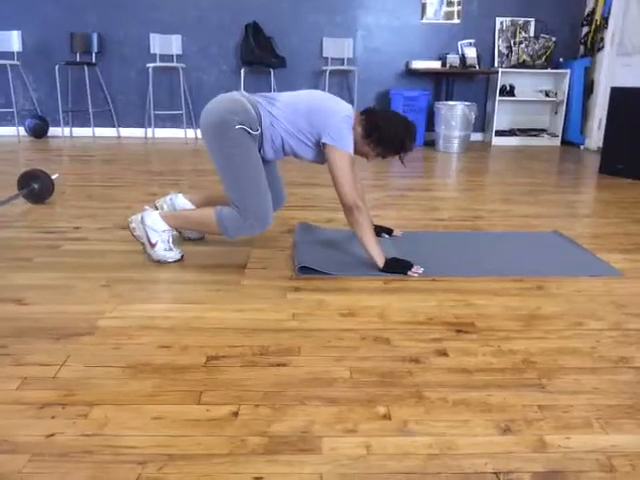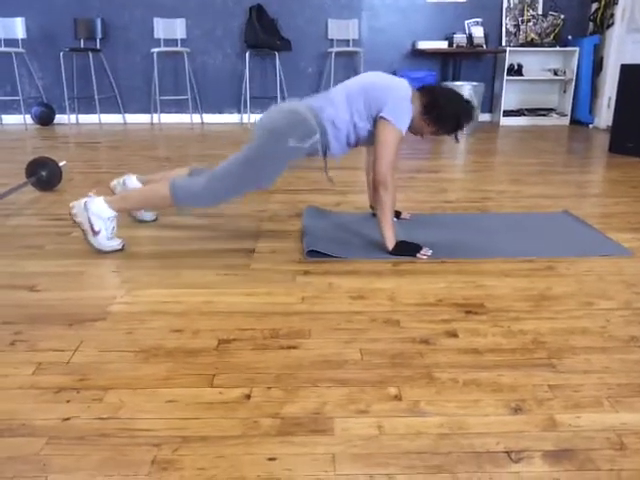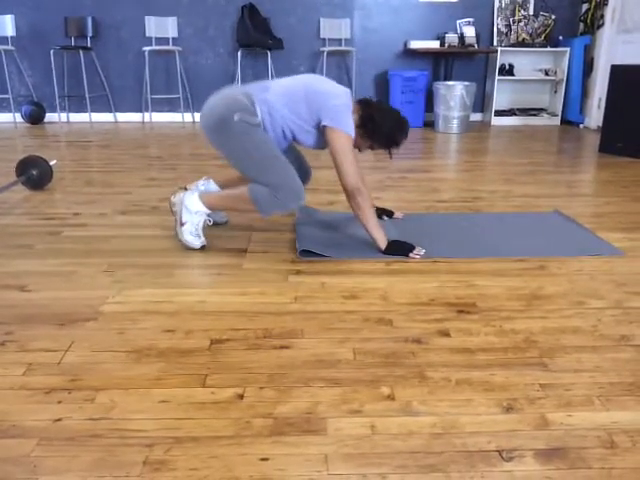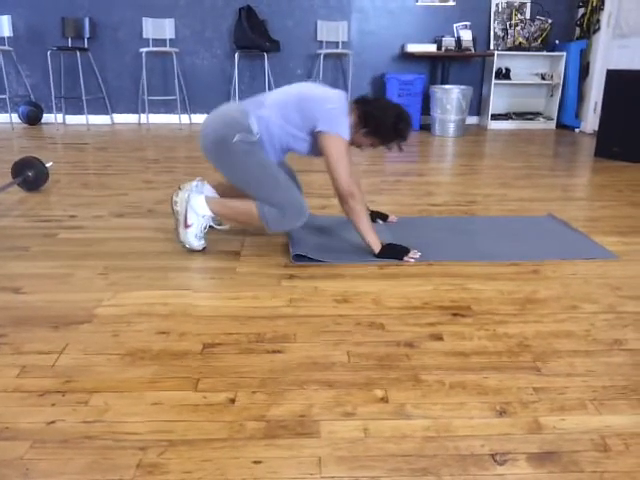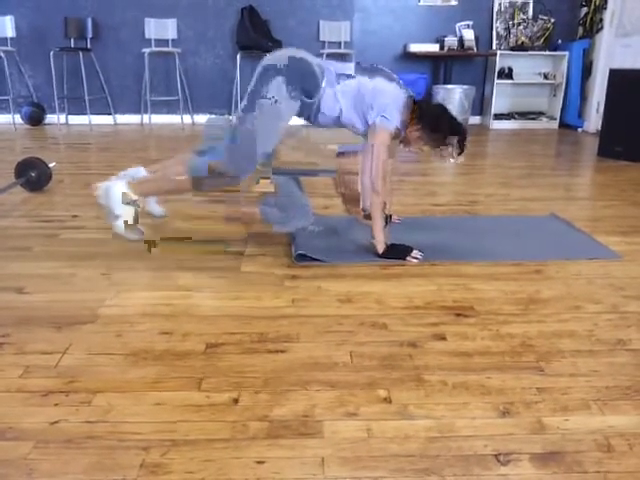
dt=1s
person 1, frame 1
left shoulder: (348, 120)
right shoulder: (340, 128)
left elbow: (352, 182)
right elbow: (352, 202)
left wrist: (369, 226)
right wrist: (382, 261)
left hip: (237, 120)
right hip: (231, 122)
left knee: (273, 202)
right knee: (255, 219)
left ankle: (182, 203)
right ankle: (158, 221)
person 1, frame 2
left shoulder: (394, 92)
right shoulder: (401, 106)
left elbow: (373, 162)
right elbow: (383, 179)
left wrist: (379, 209)
right wrist: (392, 243)
left hip: (291, 123)
right hip: (295, 131)
left knee: (219, 177)
right knee: (211, 189)
left ankle: (137, 184)
right ankle: (99, 207)
person 1, frame 3
left shoulder: (345, 104)
right shoulder: (339, 114)
left elbow: (352, 179)
right elbow: (353, 187)
left wrist: (371, 208)
right wrist: (385, 244)
left hip: (235, 111)
right hip: (230, 116)
left knee: (299, 175)
right knee: (288, 196)
left ankle: (208, 189)
right ankle: (197, 204)
person 1, frame 4
left shoulder: (342, 108)
right shoulder: (334, 120)
left elbow: (345, 174)
right elbow: (347, 190)
left wrist: (364, 212)
right wrist: (378, 247)
left hip: (234, 127)
right hip: (229, 135)
left knee: (283, 190)
right knee: (292, 213)
left ankle: (203, 192)
right ankle: (202, 206)
person 1, frame 5
left shoulder: (398, 101)
right shoulder: (391, 114)
left elbow: (373, 162)
right elbow: (375, 183)
left wrist: (373, 210)
right wrist: (382, 246)
left hip: (290, 74)
right hip: (289, 79)
left knee: (239, 154)
right knee: (234, 165)
left ankle: (142, 177)
right ankle: (125, 192)
